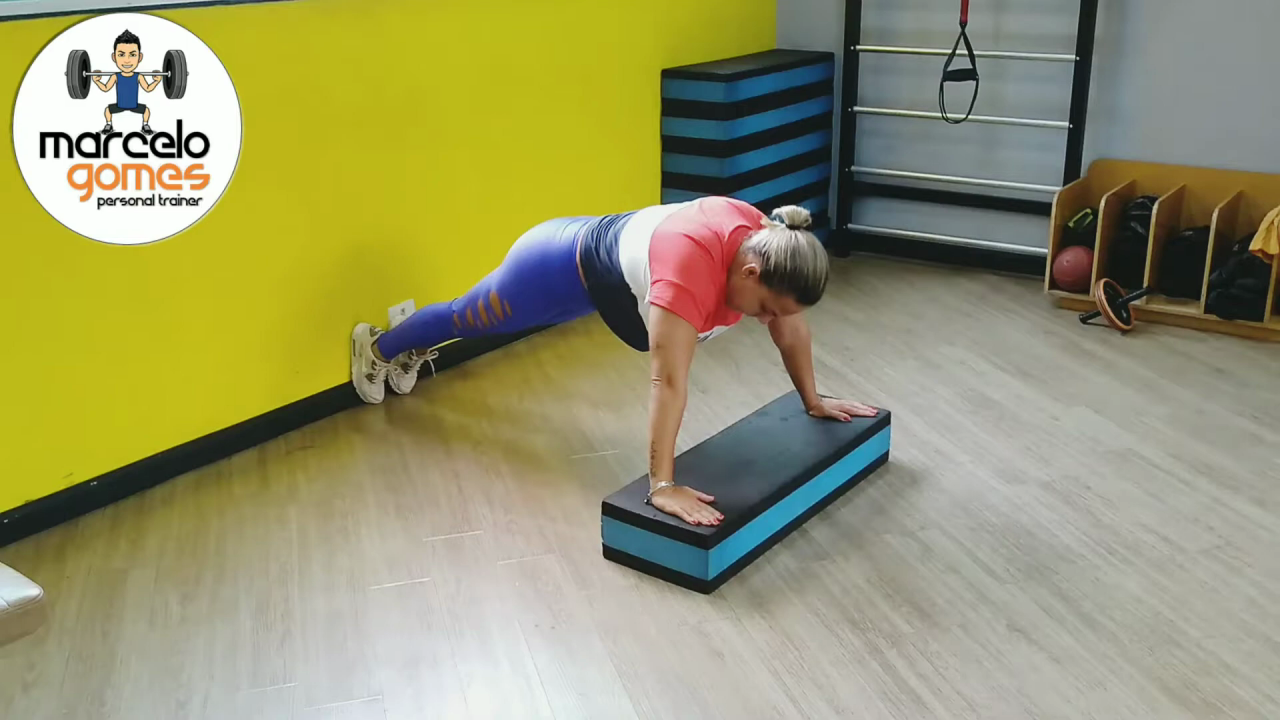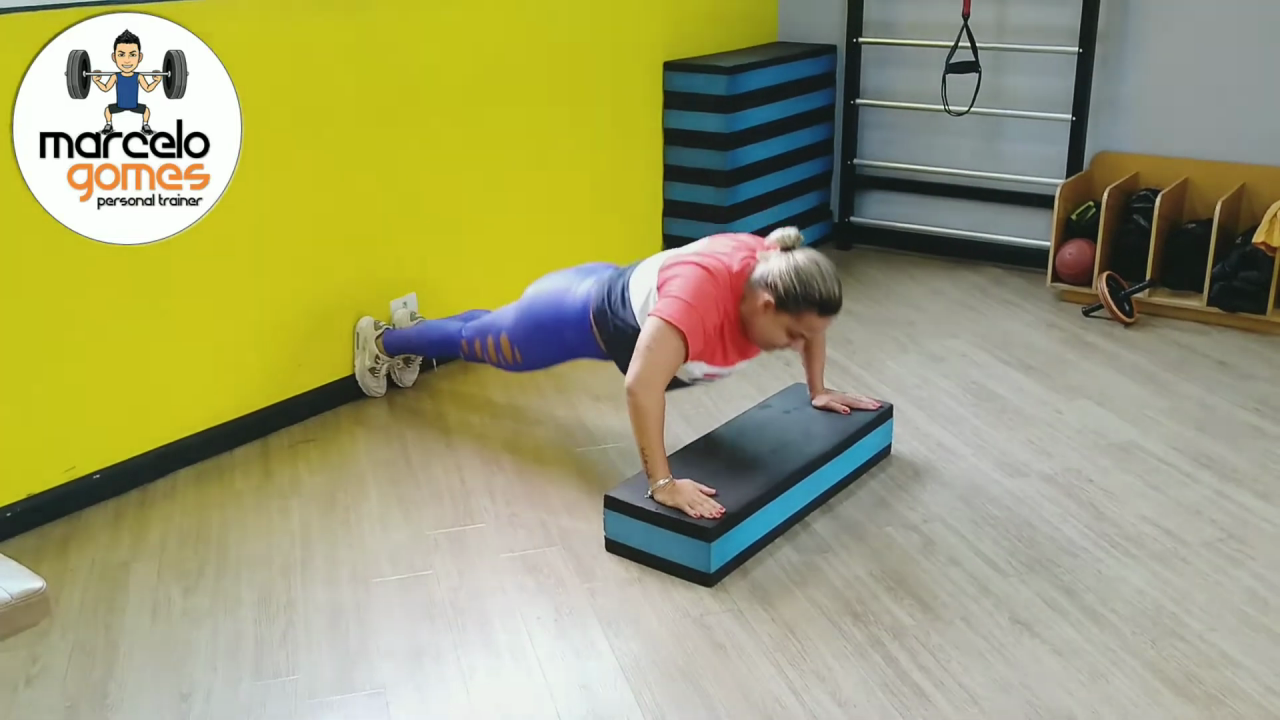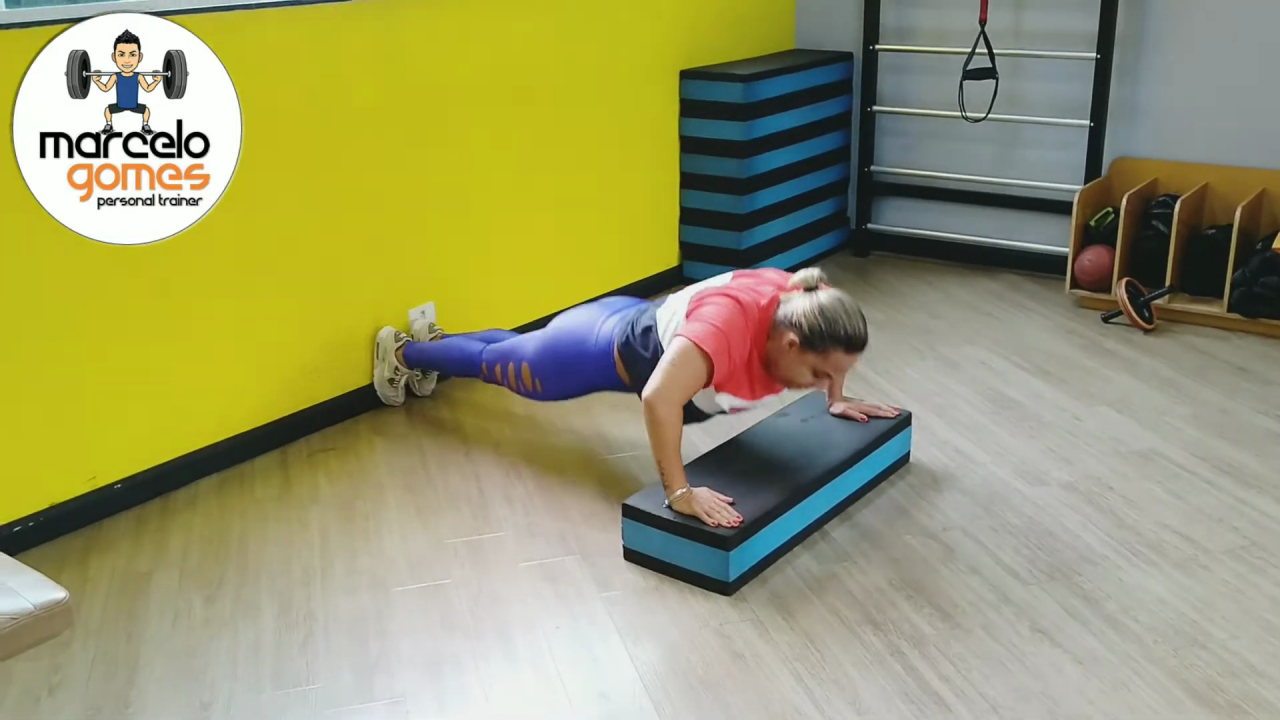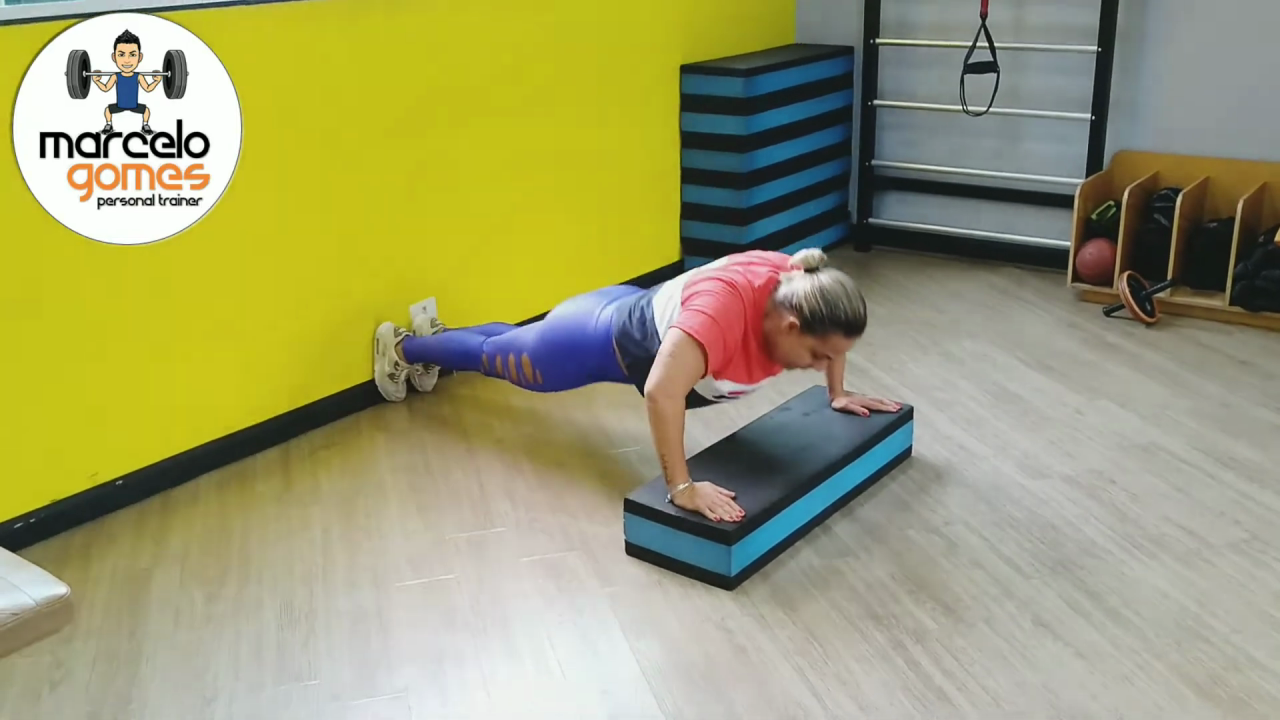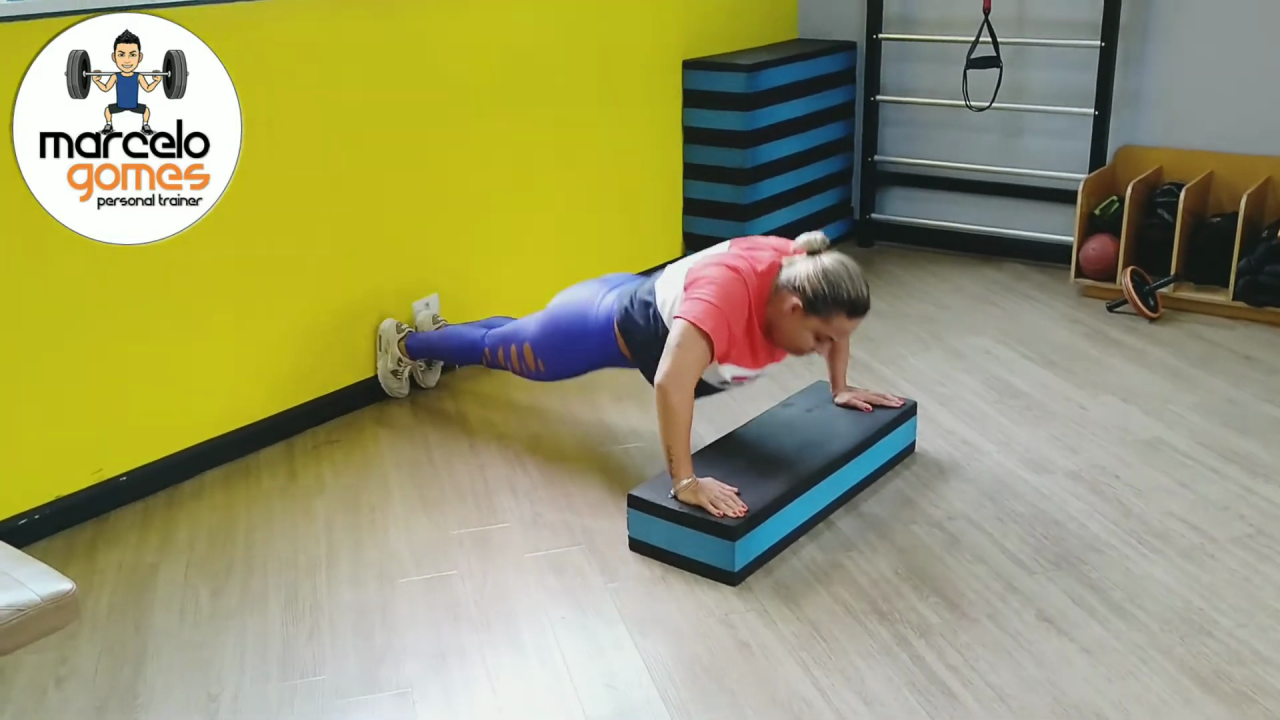
dt=1s
person 1, frame 1
left shoulder: (771, 247)
right shoulder: (693, 261)
left elbow: (792, 329)
right elbow: (668, 381)
left wrist: (813, 401)
right wrist: (663, 486)
left hip: (602, 271)
right hip: (561, 265)
left knee: (472, 323)
right knee: (464, 320)
left ankle: (412, 353)
right ankle: (378, 347)
person 1, frame 2
left shoulder: (779, 274)
right shoulder: (704, 292)
left elbow: (812, 323)
right elbow: (641, 385)
left wrist: (818, 390)
right wrist: (663, 484)
left hip: (618, 299)
right hip: (580, 316)
left knee: (486, 334)
right knee: (473, 343)
left ankle: (414, 324)
right ankle: (383, 340)
person 1, frame 3
left shoulder: (803, 307)
right shoulder: (732, 323)
right elbow: (658, 399)
left wrist: (838, 399)
right wrist: (680, 493)
left hip: (641, 330)
right hip: (604, 349)
left knee: (516, 347)
right knee: (496, 365)
left ankle: (435, 337)
right ankle: (403, 351)
person 1, frame 4
left shoulder: (800, 289)
right shoulder: (726, 308)
left elbow: (829, 325)
right elbow: (661, 392)
left wrist: (837, 393)
right wrist: (681, 487)
left hip: (639, 316)
right hip: (600, 340)
left knee: (513, 339)
right knee: (493, 359)
left ankle: (436, 331)
right ankle: (404, 346)
person 1, frame 5
left shoulder: (802, 274)
right shoulder: (729, 289)
left elbow: (834, 327)
right elbow: (672, 384)
left wrist: (841, 387)
right wrist: (685, 482)
left hip: (644, 312)
right hip: (603, 325)
left knee: (508, 339)
right knee: (494, 349)
left ankle: (439, 327)
right ankle: (405, 343)
